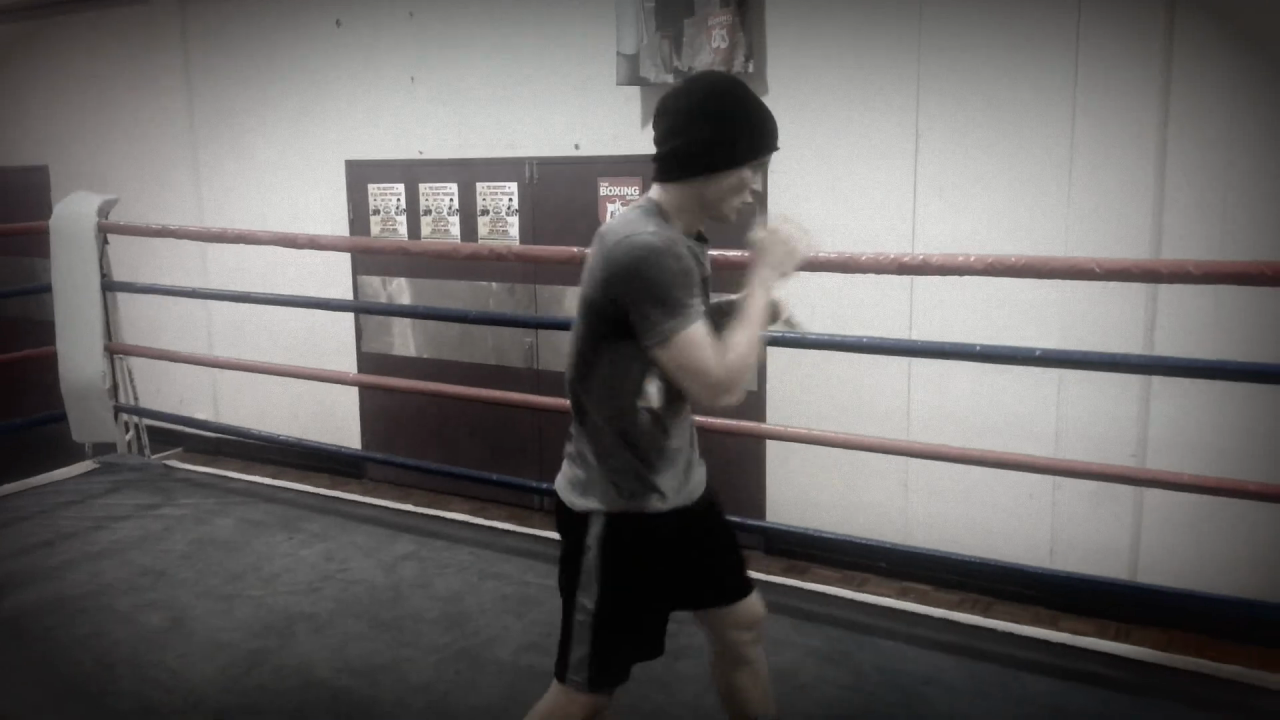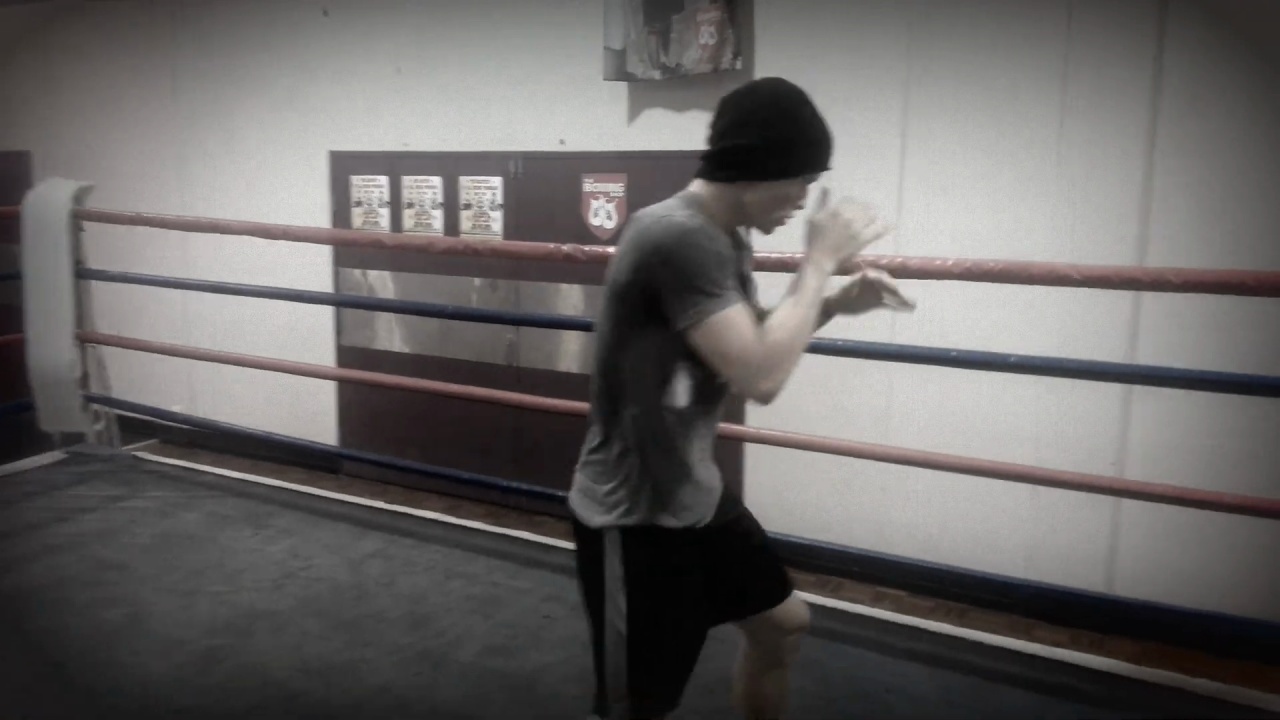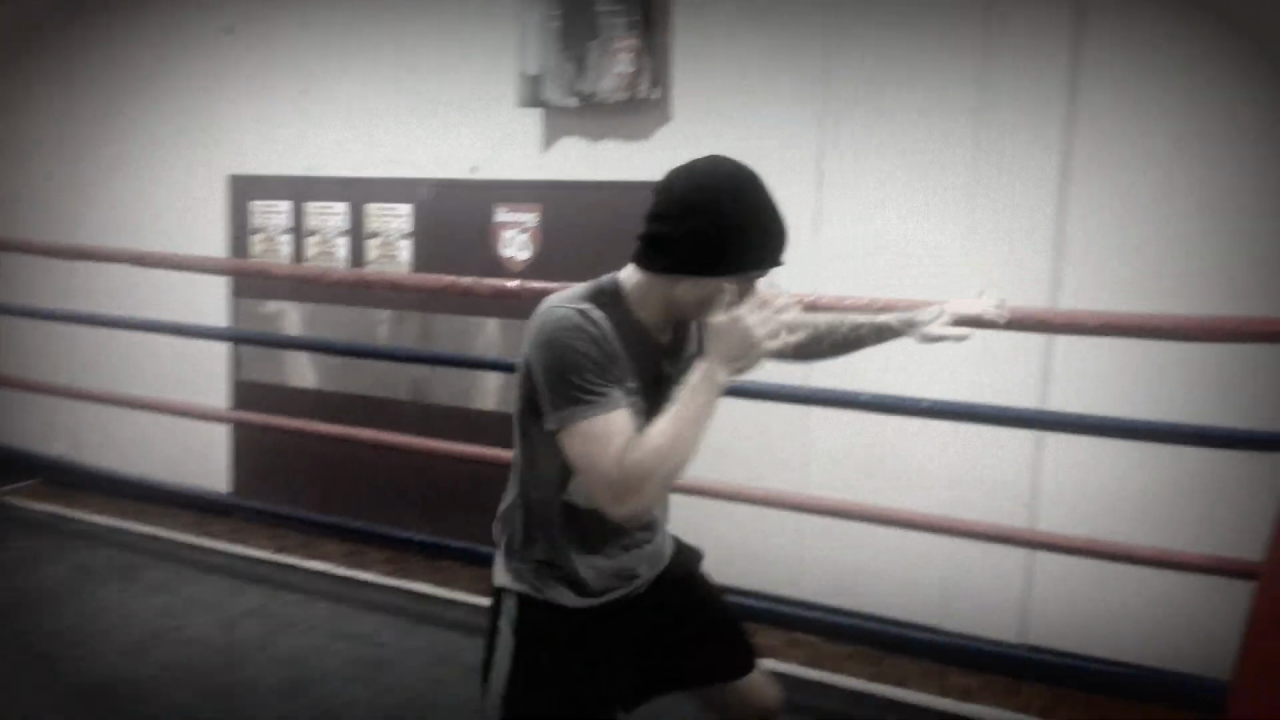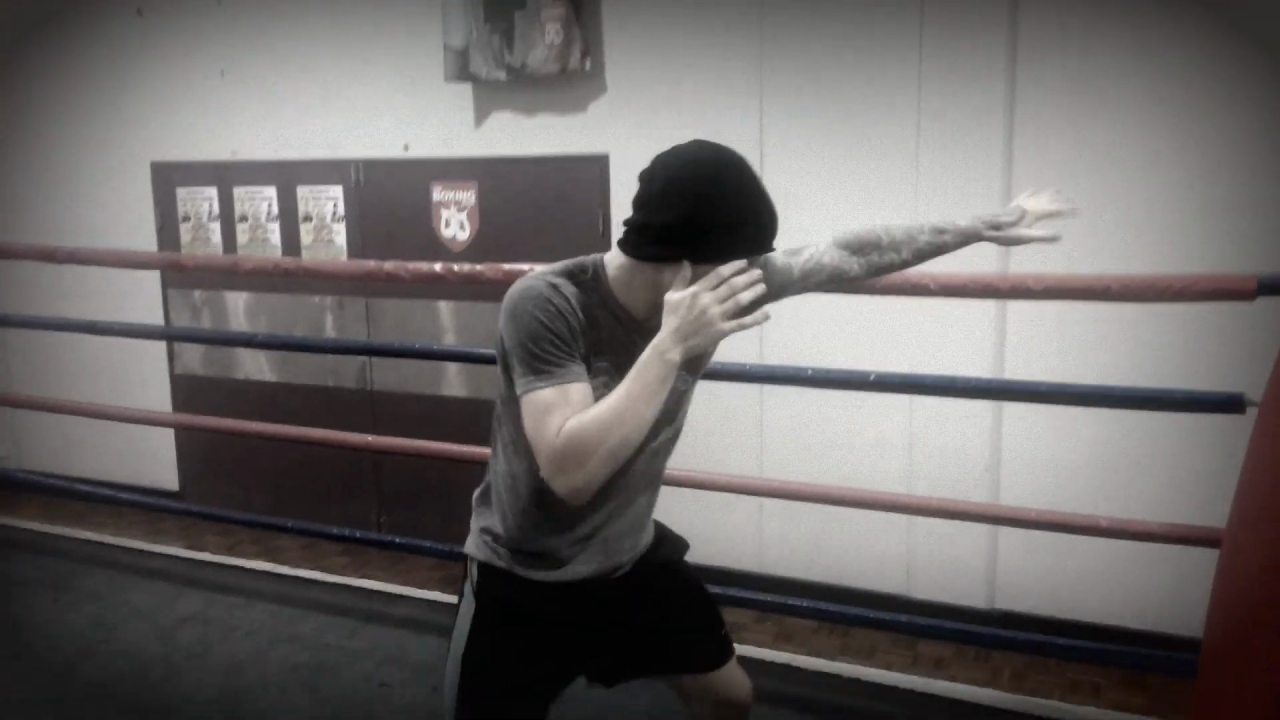
dt=0.5s
person 1, frame 1
left shoulder: (669, 233)
right shoulder: (646, 249)
right elbow: (715, 386)
left wrist: (746, 304)
right wrist: (763, 278)
left hip: (676, 487)
right hip: (618, 504)
left knee: (740, 623)
person 1, frame 2
left shoulder: (721, 236)
right shoulder: (673, 237)
left elbow: (744, 341)
right elbow: (759, 375)
left wrist: (834, 302)
right wrist: (818, 263)
left hip: (696, 496)
right hip: (634, 516)
left knee: (782, 622)
person 1, frame 3
left shoulder: (700, 310)
right shoulder: (570, 330)
left elbow: (797, 336)
right elbow: (624, 493)
left wrist: (910, 321)
right wrist: (715, 364)
left hip: (647, 568)
right hip: (550, 597)
person 1, frame 4
left shoulder: (716, 287)
right shoulder: (546, 304)
left elbow: (843, 259)
right elbow: (569, 470)
left wrist: (986, 227)
right wrist: (670, 344)
left hip: (630, 558)
right hip: (528, 576)
